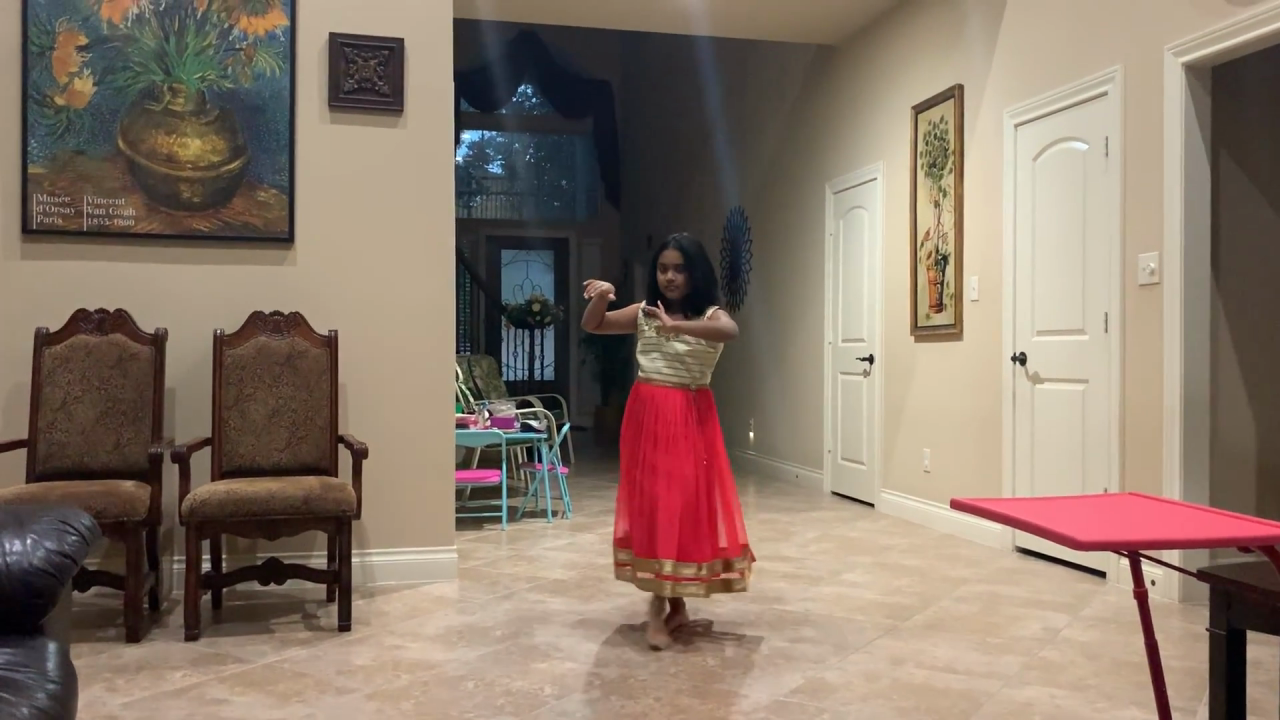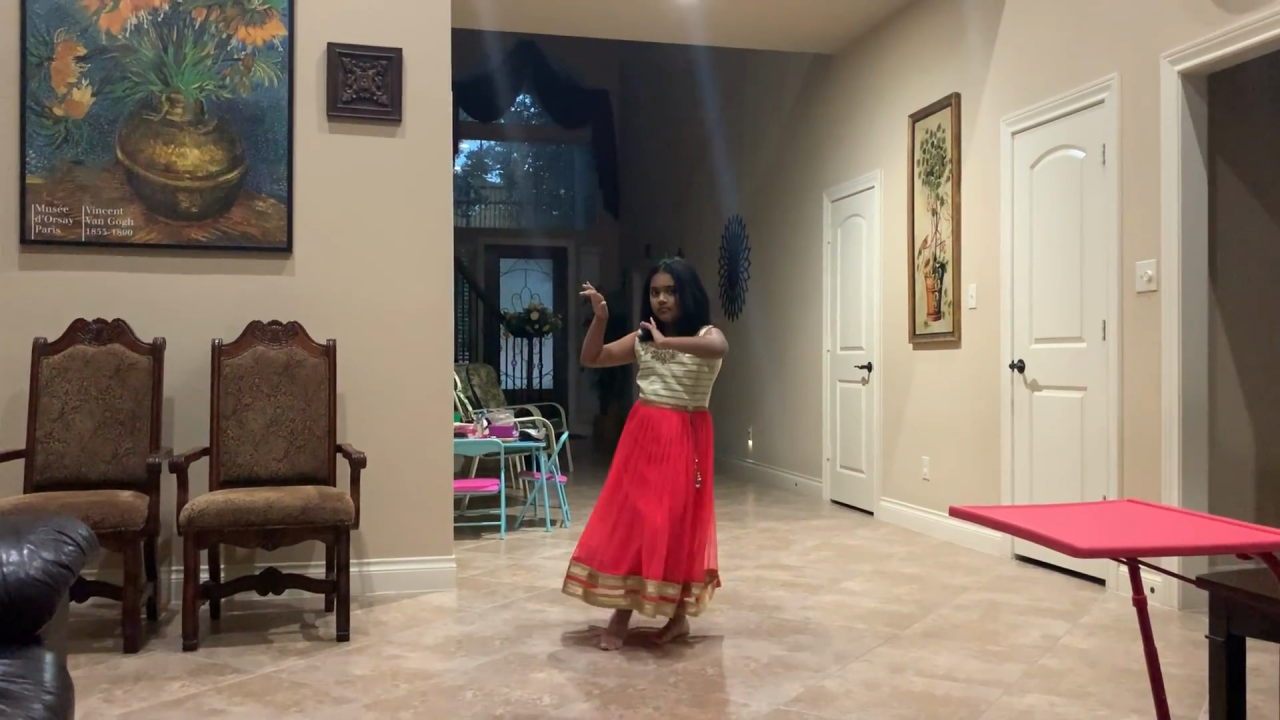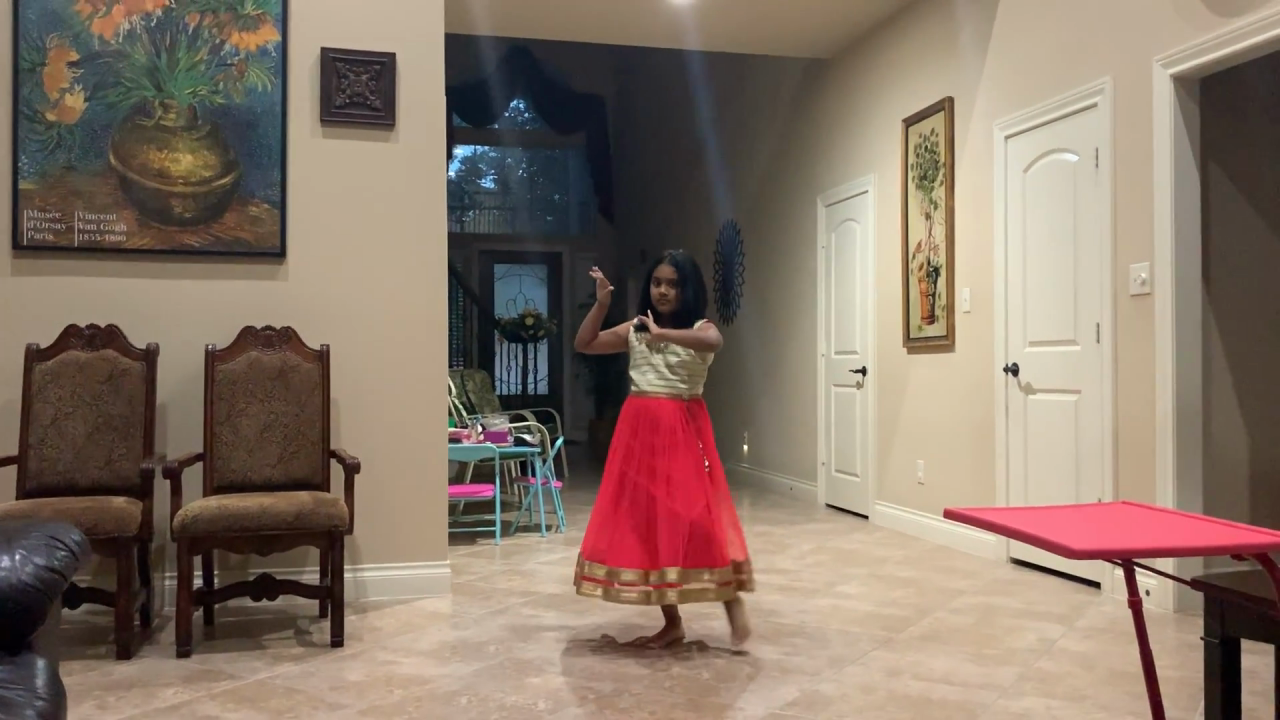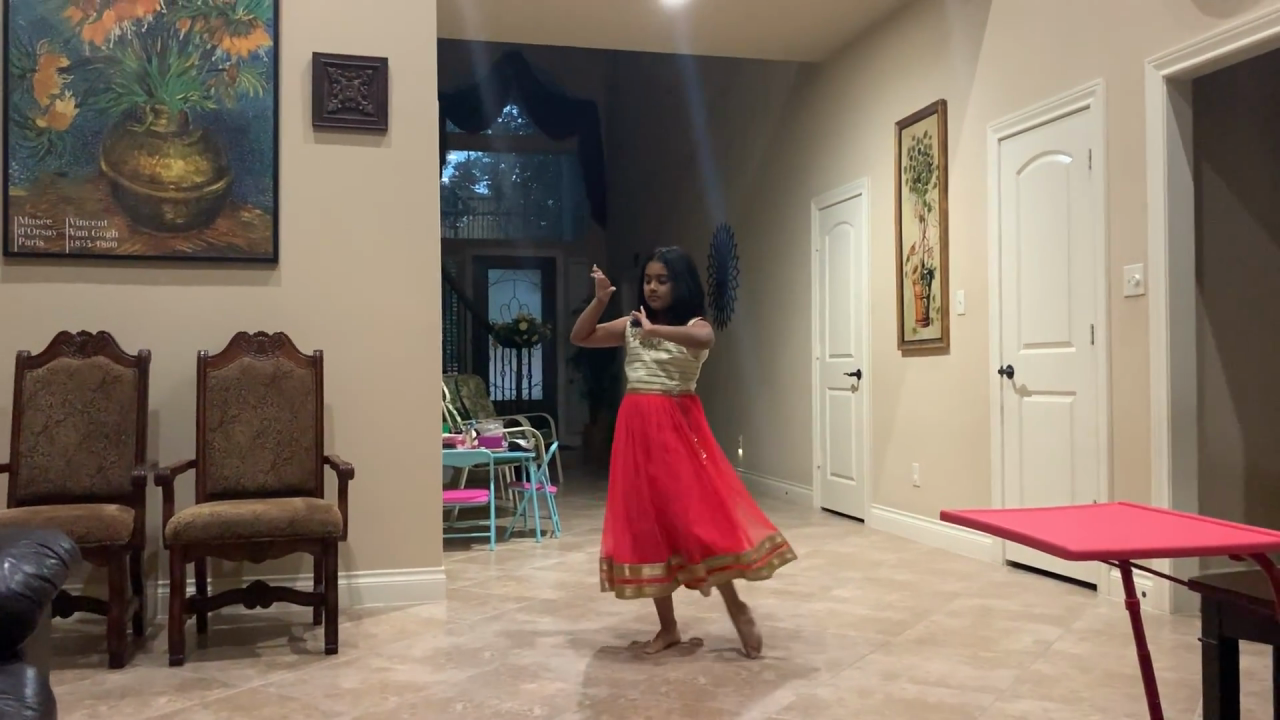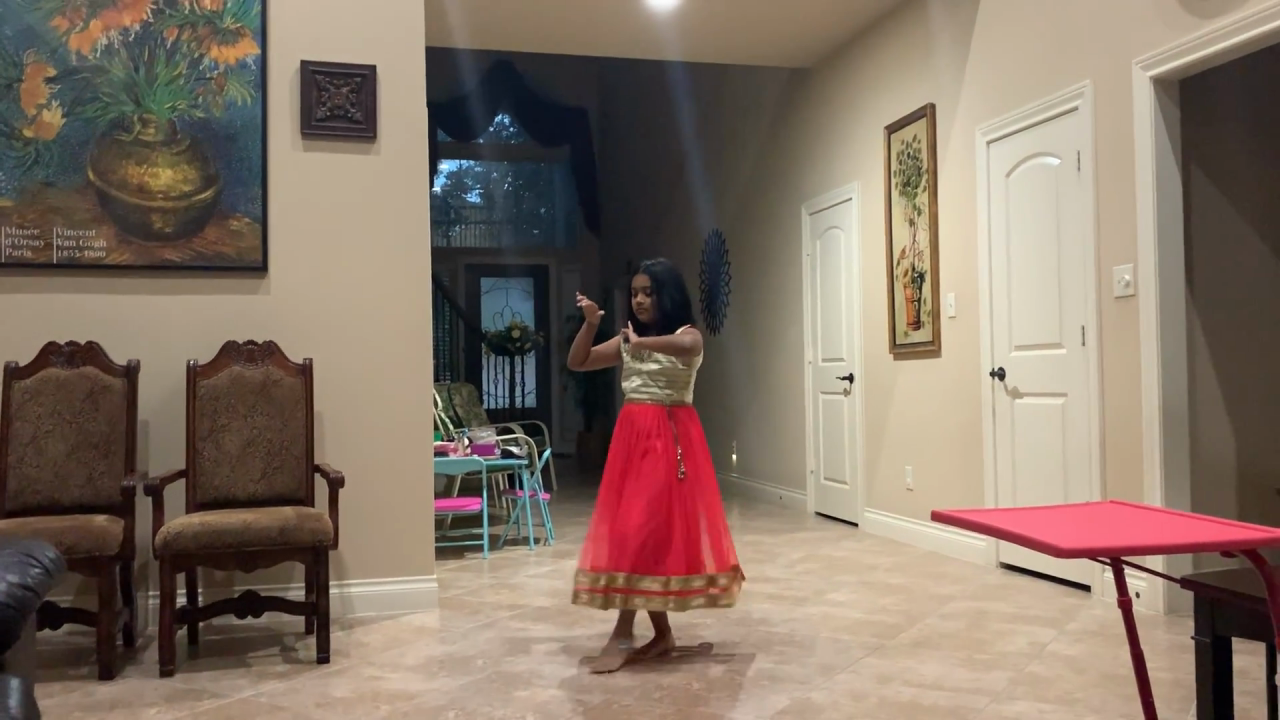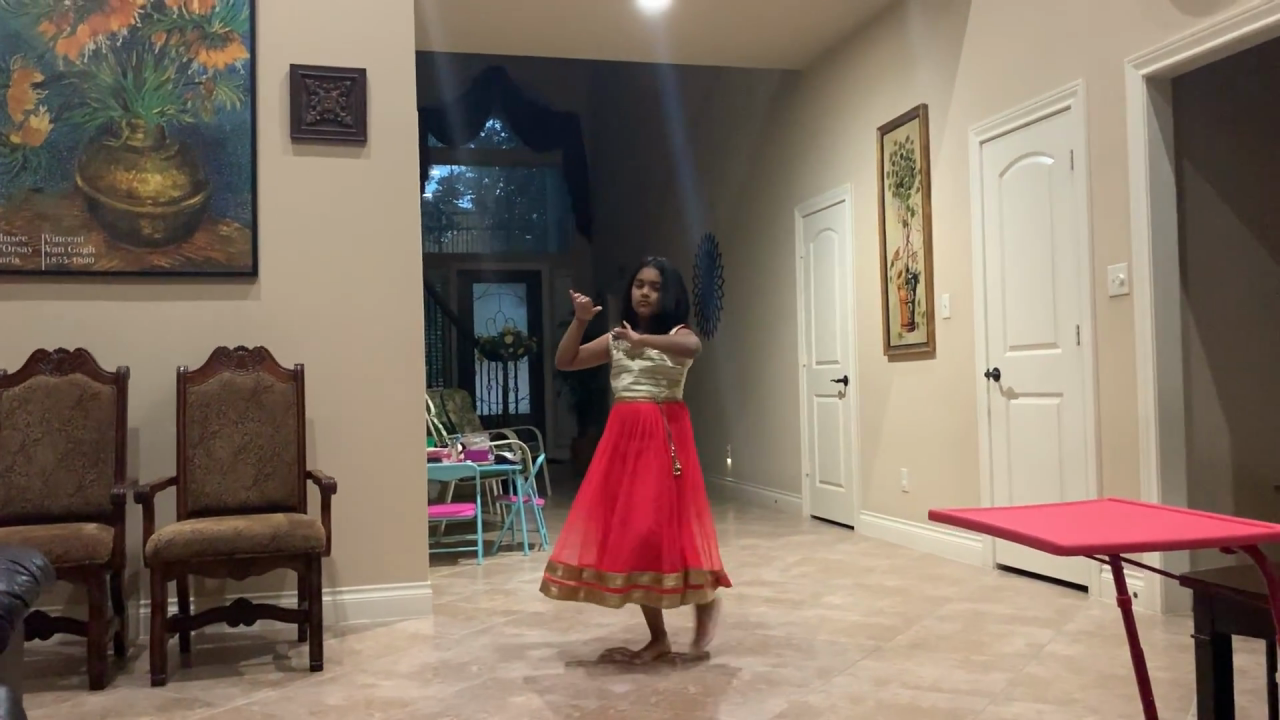
dt=0.3s
person 1, frame 1
left shoulder: (710, 315)
right shoulder: (645, 312)
left elbow: (731, 331)
right elbow: (592, 325)
left wrist: (676, 325)
right wrist: (602, 298)
left hip: (690, 415)
right hip: (645, 413)
left knee: (685, 504)
right knee: (648, 503)
left ankle: (670, 606)
right ankle: (661, 607)
person 1, frame 2
left shoulder: (705, 335)
right shoulder: (640, 339)
left elbow: (720, 348)
right elbow: (591, 359)
left wrist: (667, 342)
right wrist: (599, 316)
left hip: (685, 436)
right hip: (643, 434)
left knee: (669, 523)
right knee: (626, 521)
left ankle: (640, 613)
right ankle: (656, 615)
person 1, frame 3
left shoulder: (701, 328)
right shoulder: (635, 329)
left elbow: (714, 342)
right elbow: (583, 344)
left wrist: (661, 334)
right wrist: (601, 303)
left hip: (683, 426)
right hip: (639, 426)
left knee: (694, 515)
right knee: (641, 516)
left ankle: (734, 603)
right ankle: (672, 622)
person 1, frame 4
left shoulder: (693, 326)
right shoulder: (630, 325)
left elbow: (705, 339)
right elbow: (579, 337)
left wrist: (653, 330)
right wrist: (600, 300)
left hip: (677, 422)
right hip: (636, 425)
left knee: (696, 512)
right knee: (645, 519)
left ankle: (735, 605)
right ankle: (668, 626)
person 1, frame 5
left shoulder: (686, 335)
right shoulder: (627, 341)
left elbow: (685, 347)
right elbow: (577, 363)
left wrist: (641, 342)
right wrist: (590, 324)
left hip: (670, 435)
right hip: (631, 436)
left knee: (649, 525)
right knee: (629, 528)
left ankle: (621, 637)
right ankle: (661, 633)
person 1, frame 6
left shoulder: (678, 335)
right shoulder: (617, 339)
left elbow: (693, 348)
right elbow: (564, 362)
left wrist: (641, 339)
right wrist: (580, 320)
left hip: (663, 434)
right hip: (622, 436)
left knee: (657, 523)
right knee: (621, 526)
left ankle: (706, 607)
right ankle: (657, 638)
